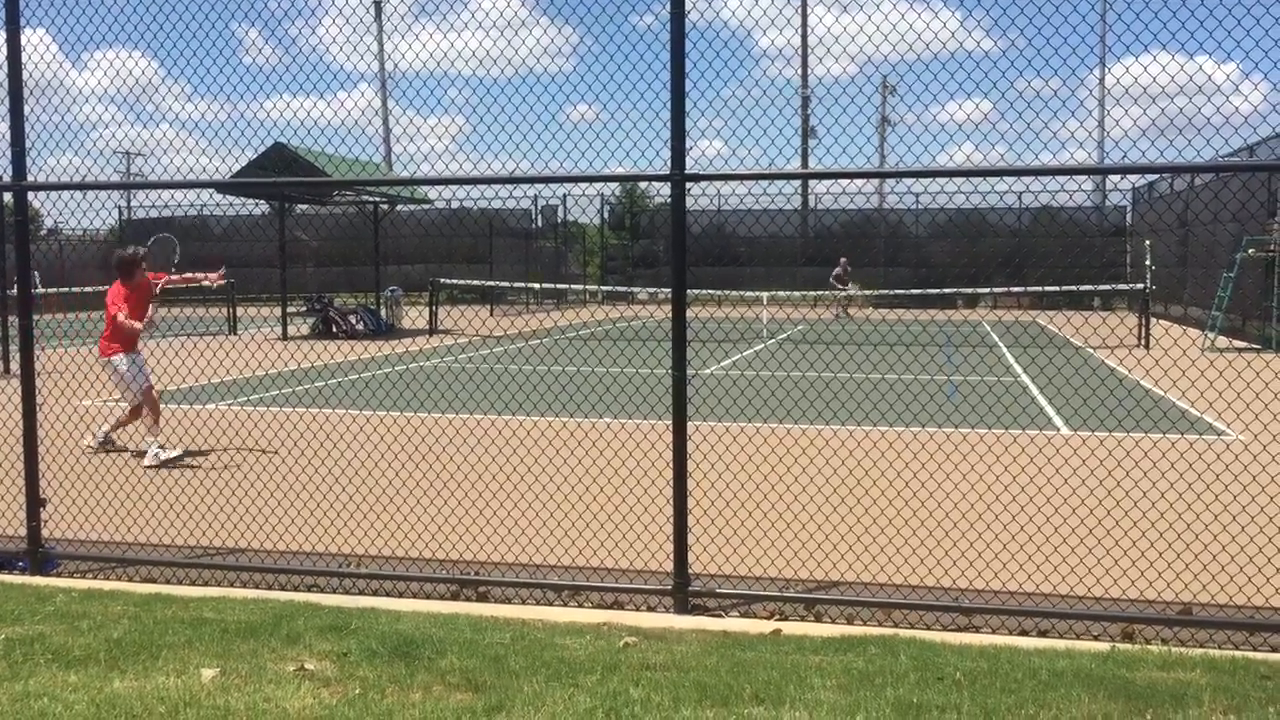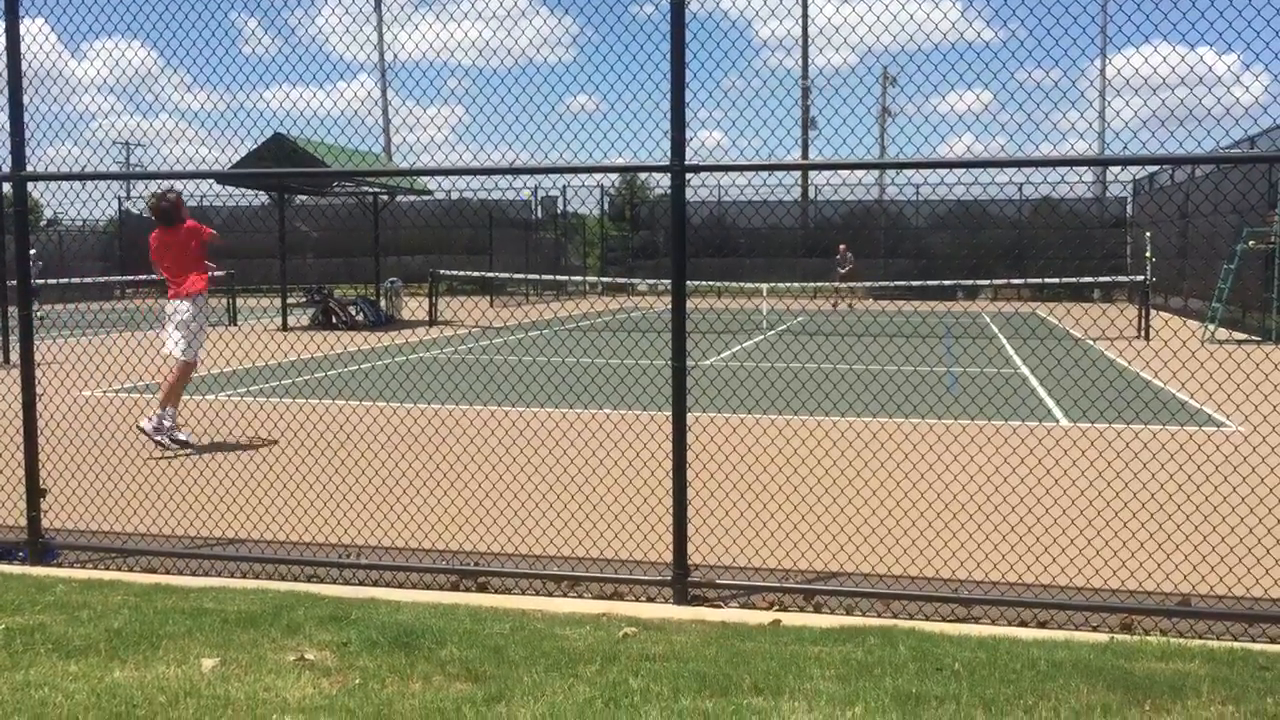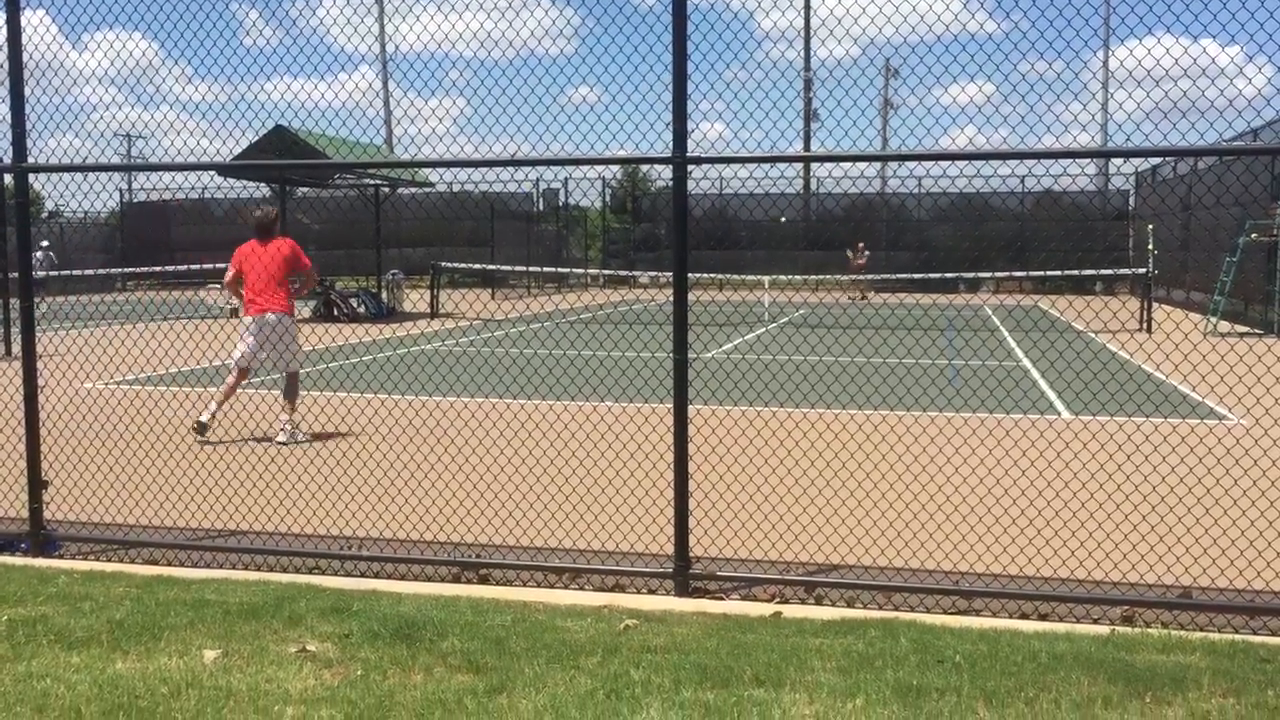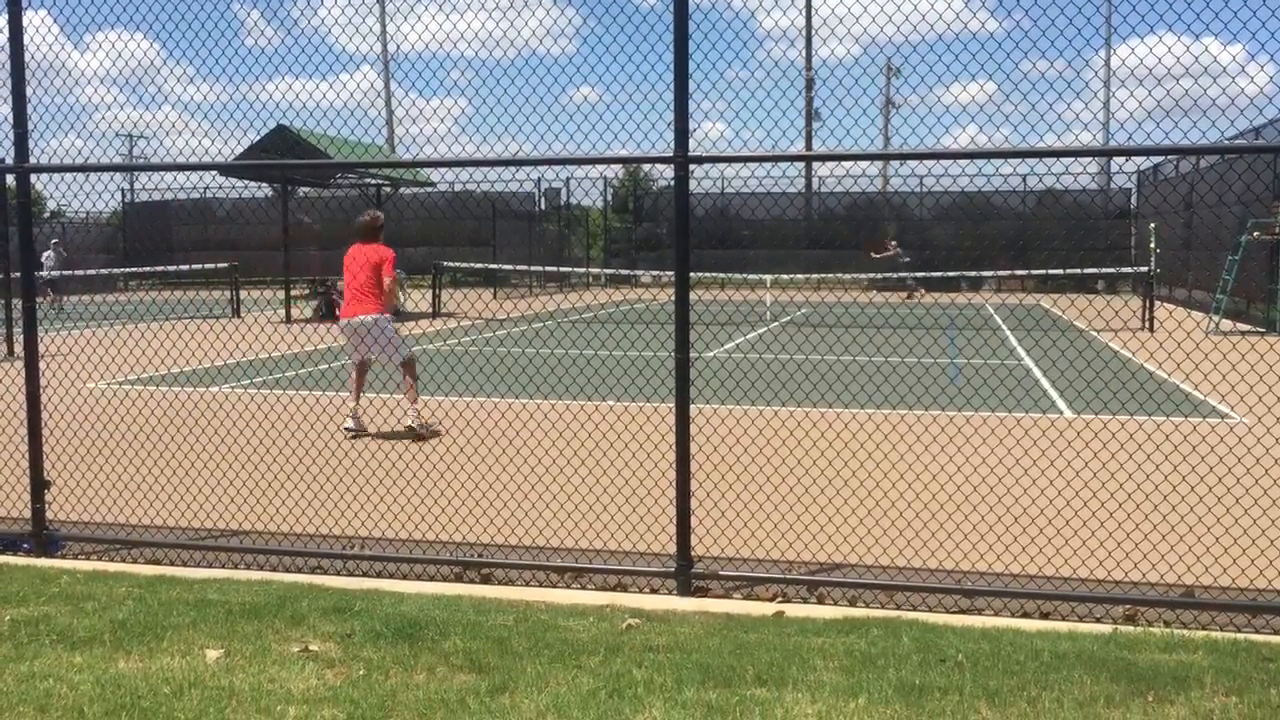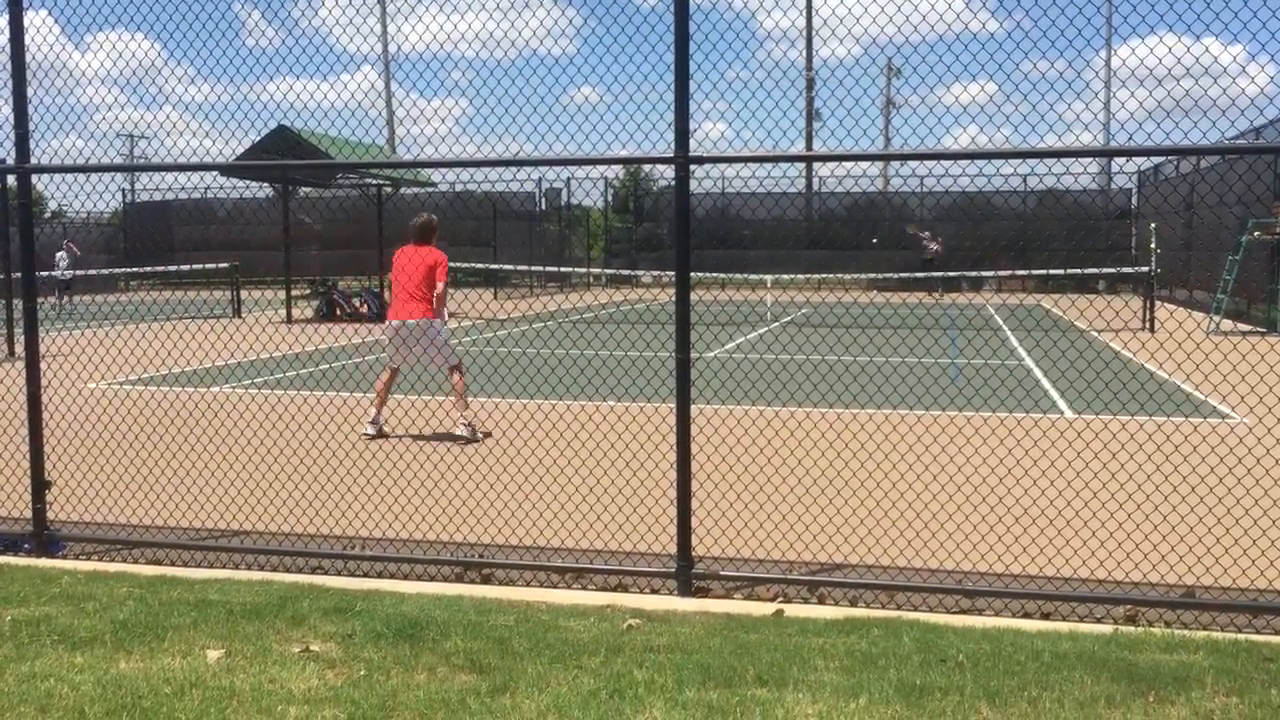
dt=0.5s
person 1, frame 1
left shoulder: (147, 281)
right shoulder: (116, 291)
left elbow: (178, 278)
right elbow: (122, 320)
left wrist: (207, 276)
right wrist: (138, 326)
left hip: (131, 352)
right hip: (115, 353)
left knee: (141, 404)
right knee: (149, 395)
left ankle: (102, 436)
right ankle: (155, 448)
person 1, frame 2
left shoulder: (156, 238)
right shoulder: (191, 228)
right elbow: (211, 237)
left hip: (176, 301)
right hip: (193, 300)
left knee: (184, 364)
right knee: (185, 364)
left ankle: (168, 423)
right ankle: (157, 420)
person 1, frame 3
left shoulder: (243, 250)
right shoulder: (288, 246)
left elbow: (228, 283)
right elbow: (312, 280)
left hip: (252, 317)
right hip: (280, 316)
left knee: (239, 371)
right knee: (292, 373)
left ankle: (208, 414)
right ankle: (287, 429)
person 1, frame 4
left shoulder: (351, 252)
right shoulder: (385, 252)
right elbow: (388, 286)
right wrist: (388, 308)
left hip: (347, 318)
right hip: (373, 316)
left knee: (360, 363)
right knee: (407, 361)
left ankle: (353, 417)
right ankle: (413, 417)
person 1, frame 5
left shoulder: (399, 254)
right shoulder: (438, 256)
left elbow: (394, 287)
right elbow: (440, 292)
right wrist: (438, 315)
left hip: (396, 319)
right hip: (424, 320)
left knee: (391, 368)
right knee: (454, 368)
left ankle: (373, 422)
right ankle: (465, 423)
